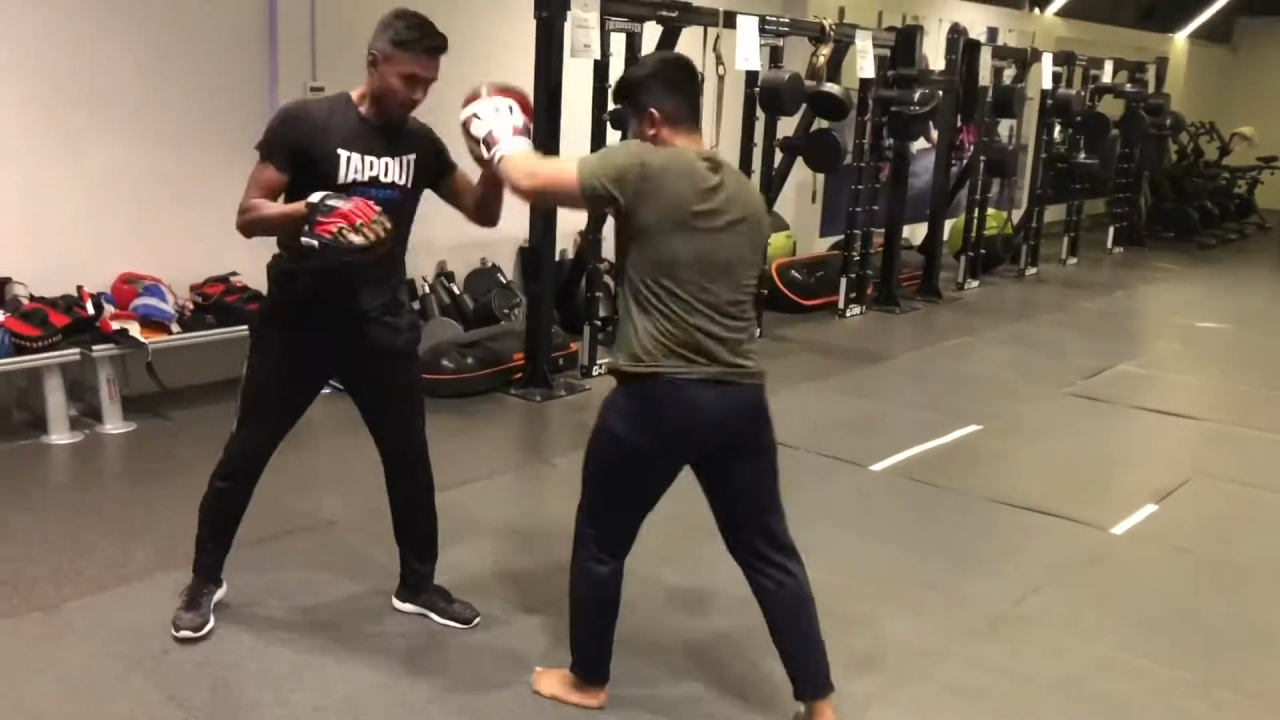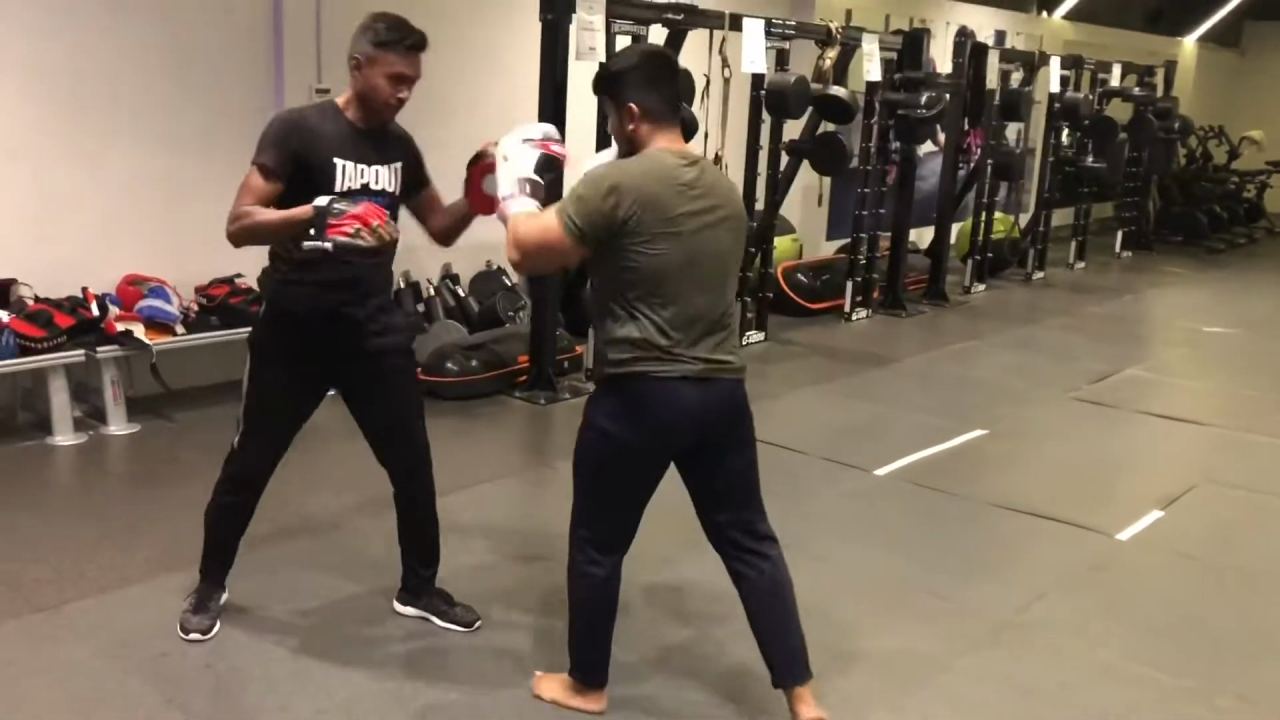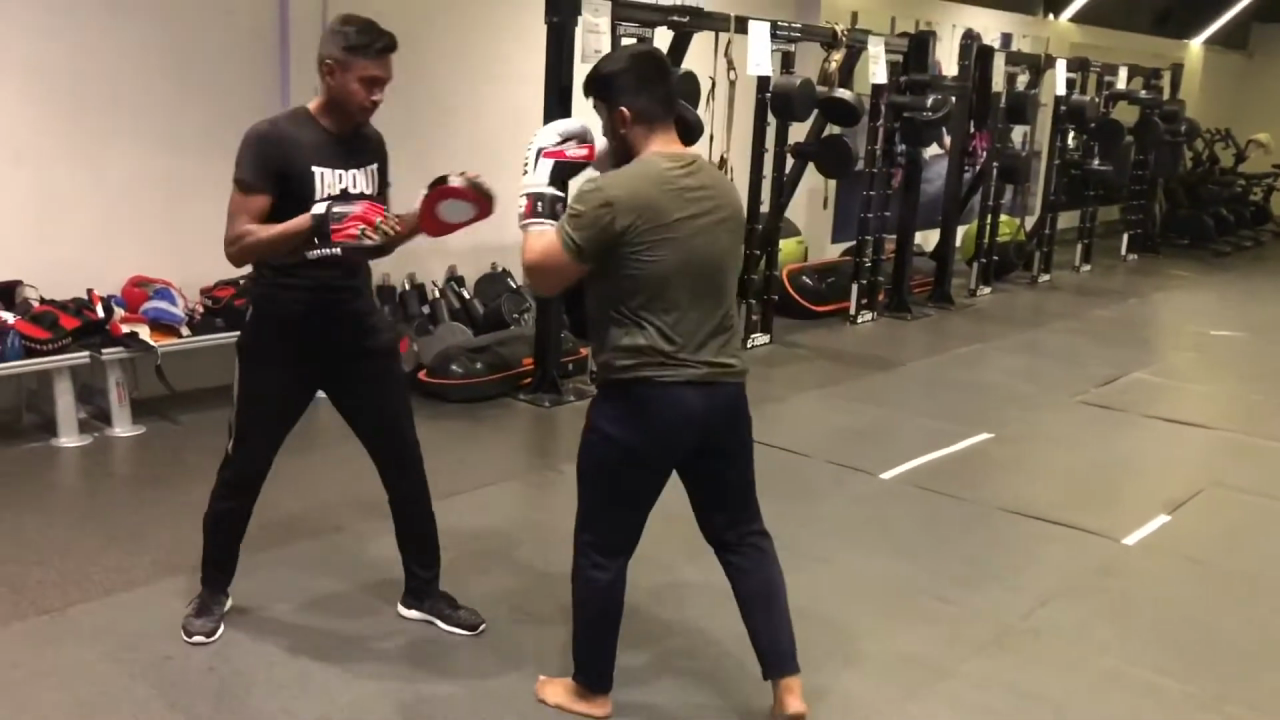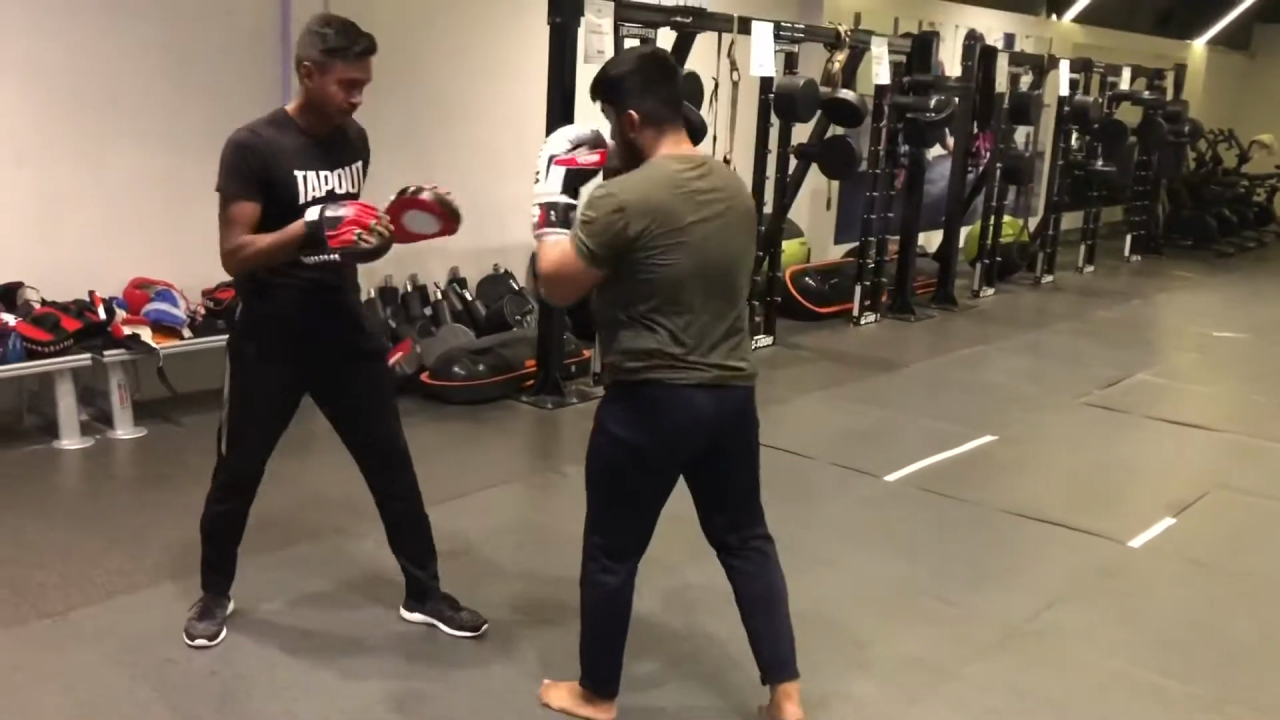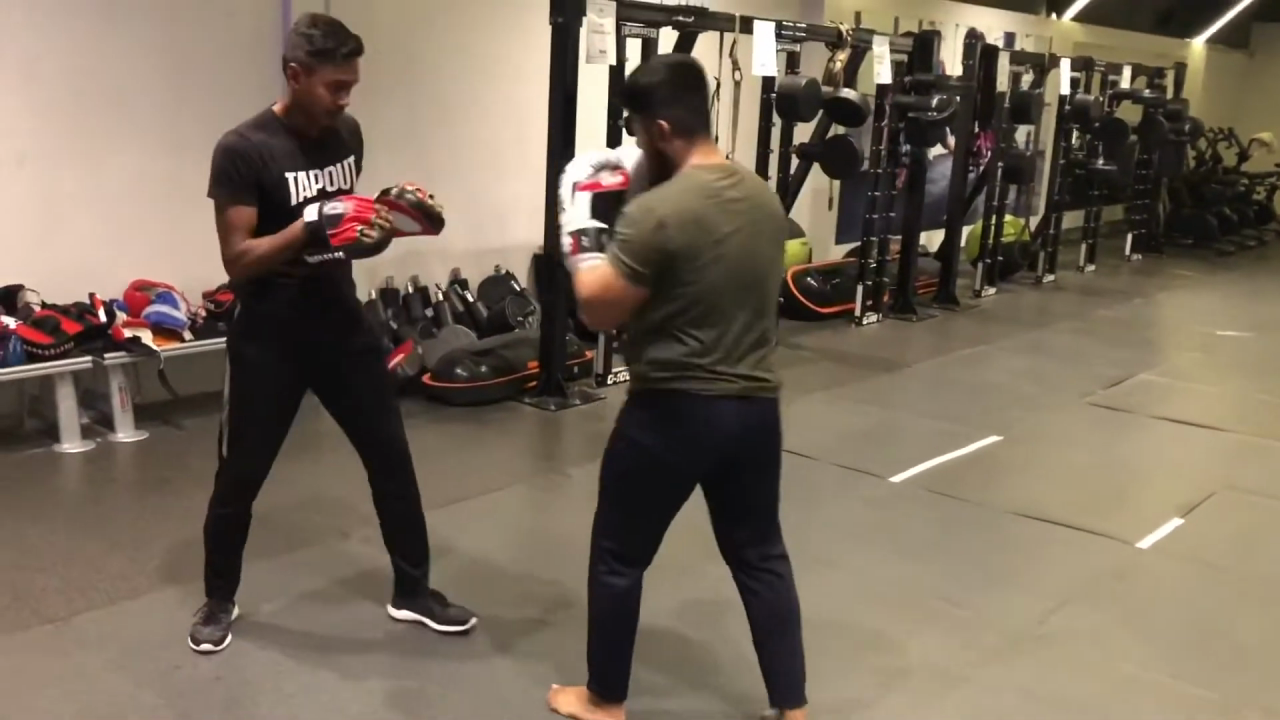
dt=0.1s
person 1, frame 1
left shoulder: (642, 169)
right shoulder: (747, 194)
left elbow: (531, 177)
left wrist: (494, 130)
left hip: (657, 399)
right hip: (738, 395)
left knee: (600, 541)
right knee: (767, 548)
person 1, frame 2
left shoulder: (618, 183)
right shoulder: (722, 186)
left elbow: (528, 254)
left wrist: (514, 175)
left hip: (639, 397)
right hip: (721, 391)
left knee: (597, 544)
right knee: (748, 540)
person 1, frame 3
left shoulder: (612, 194)
right shoulder: (721, 187)
left elbow: (540, 274)
left wrist: (540, 183)
left hip: (640, 402)
right hip: (722, 394)
left knee: (601, 550)
right knee: (742, 537)
person 1, frame 4
left shoulder: (623, 199)
right shoulder: (734, 187)
left elbow: (555, 284)
left wrist: (552, 193)
left hip: (648, 404)
right hip: (731, 396)
left knee: (610, 554)
right knee: (746, 541)
person 1, frame 5
left shoulder: (659, 212)
right shoulder: (762, 196)
left elbow: (597, 307)
left wrist: (582, 219)
left hip: (674, 414)
right hip: (755, 408)
left knee: (616, 555)
right knee: (760, 556)
person 2, frame 1
left shoulder: (419, 141)
right shoulder: (303, 121)
left elbow: (485, 211)
right elbow: (249, 215)
right wrist: (315, 210)
left hip: (380, 326)
right hip: (296, 322)
left knee: (410, 460)
right knee: (245, 455)
left ankle: (417, 585)
right ankle: (204, 583)
person 2, frame 2
left shoulder: (401, 145)
right shoulder: (298, 130)
left elbow: (441, 230)
right elbow: (240, 226)
right wrist: (320, 212)
left hip: (376, 334)
right hip: (293, 332)
left knee: (411, 464)
right knee: (249, 465)
left ankle: (419, 588)
right ankle: (210, 587)
person 2, frame 3
left shoulder: (370, 143)
right shoulder: (272, 141)
right elbow: (239, 246)
left wrist: (428, 218)
right wrist: (321, 218)
left hip: (358, 330)
right hip: (282, 337)
left knee: (405, 463)
right knee: (243, 470)
left ankle: (423, 591)
right ankle: (214, 591)
person 2, frame 4
left shoulder: (353, 139)
right shoulder: (254, 146)
right elbow: (236, 256)
left wrist: (399, 220)
right wrist: (313, 223)
left hip: (344, 331)
right hip: (270, 338)
left knee: (391, 463)
right knee: (237, 472)
left ankle: (423, 593)
right ankle: (215, 595)
person 2, frame 5
left shoulder: (344, 136)
right shoulder: (244, 149)
right elbow: (238, 262)
right wrist: (310, 226)
left hip: (343, 327)
right hip: (269, 337)
left knee: (391, 458)
right knee: (239, 475)
left ankle: (412, 589)
right ankle: (219, 599)
